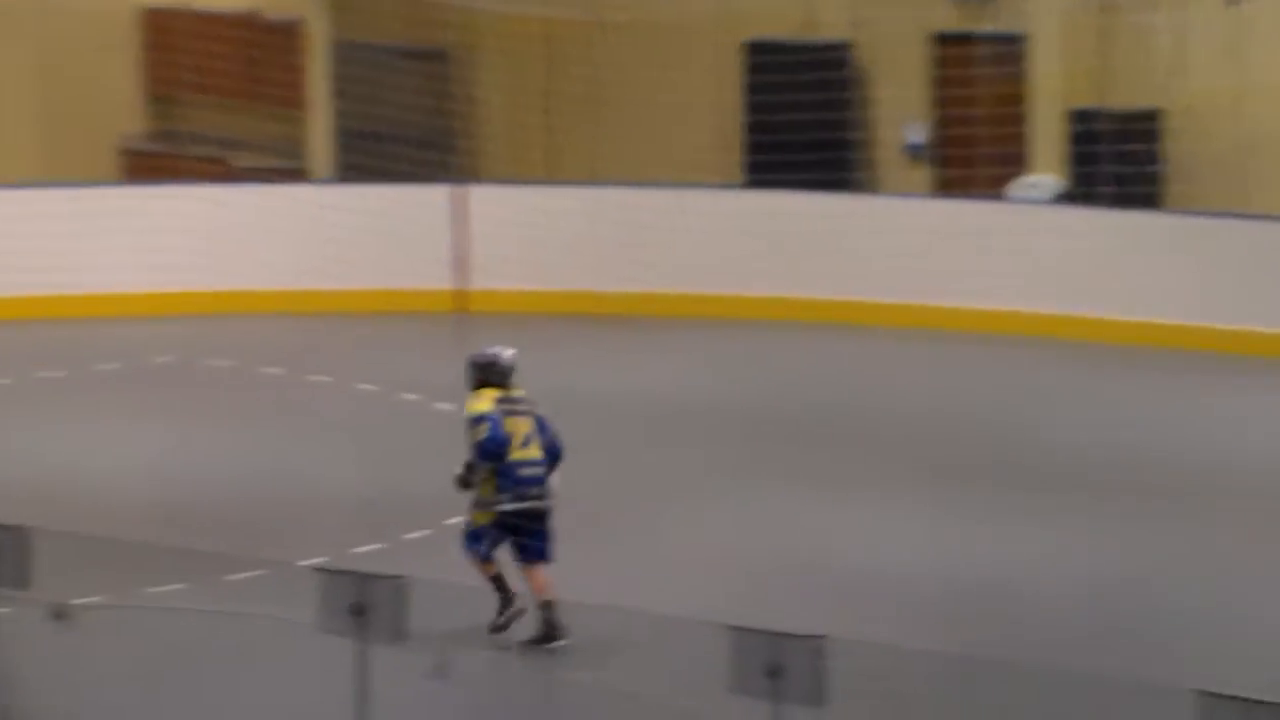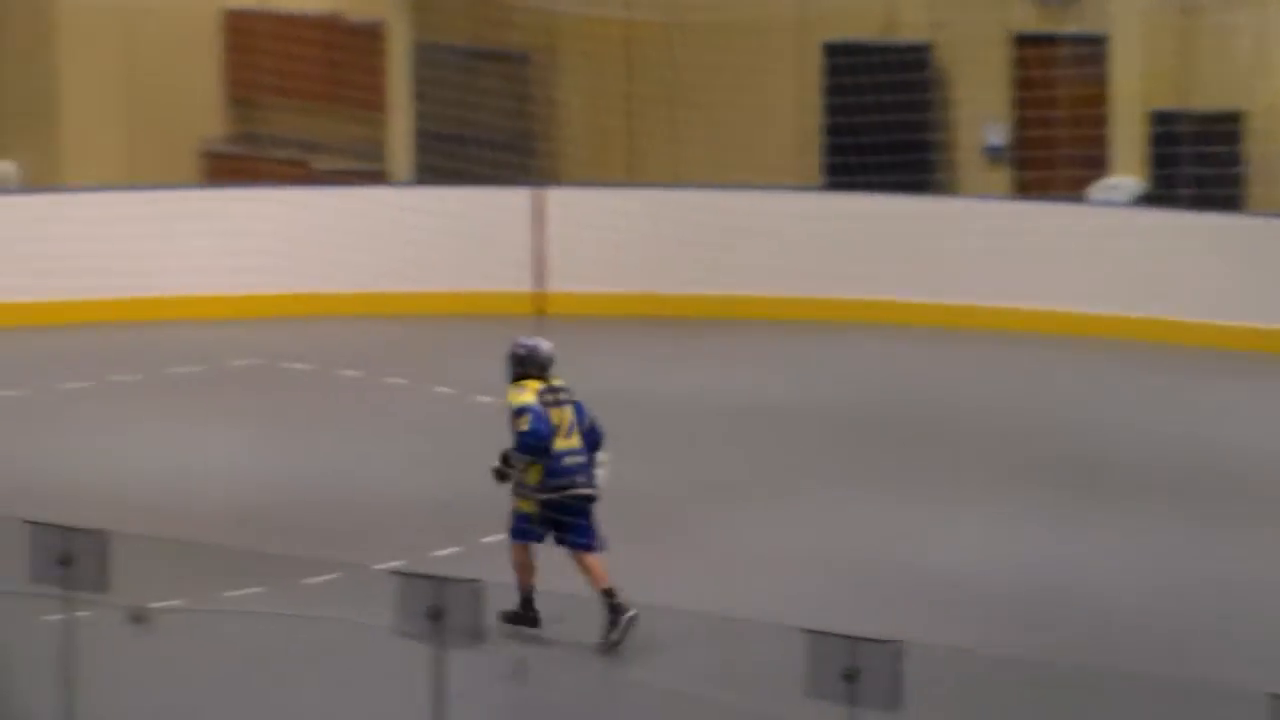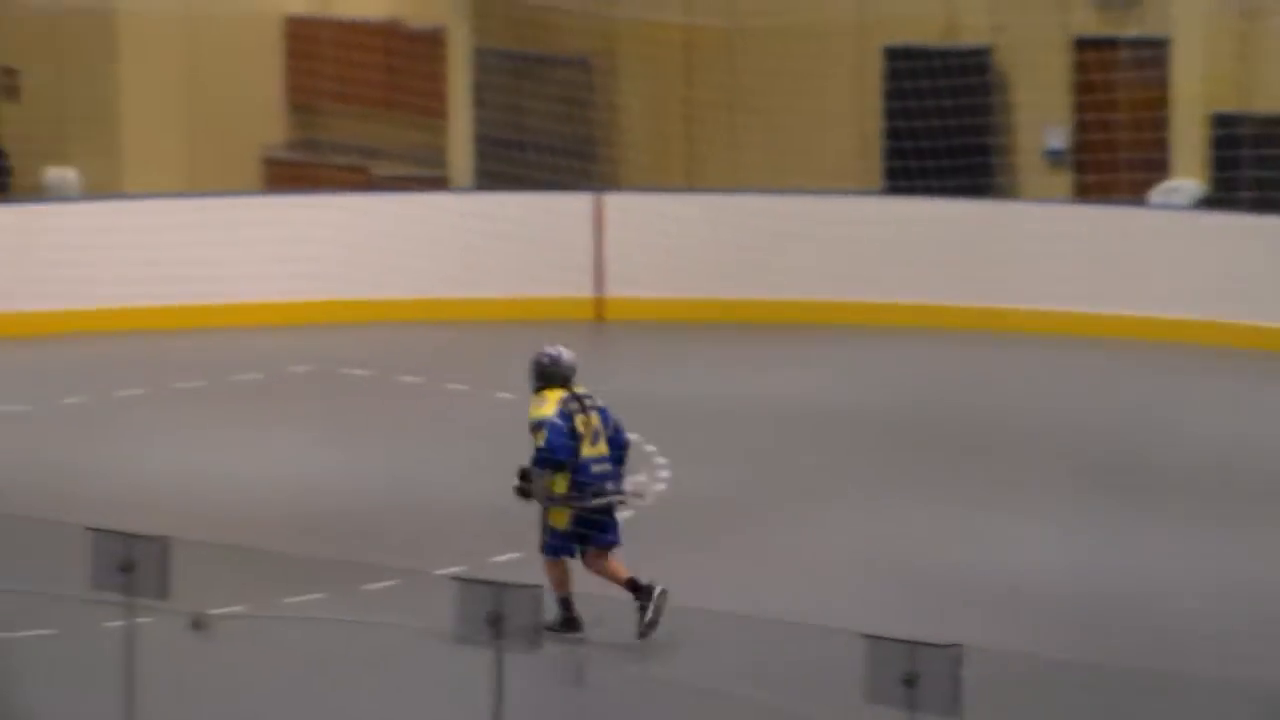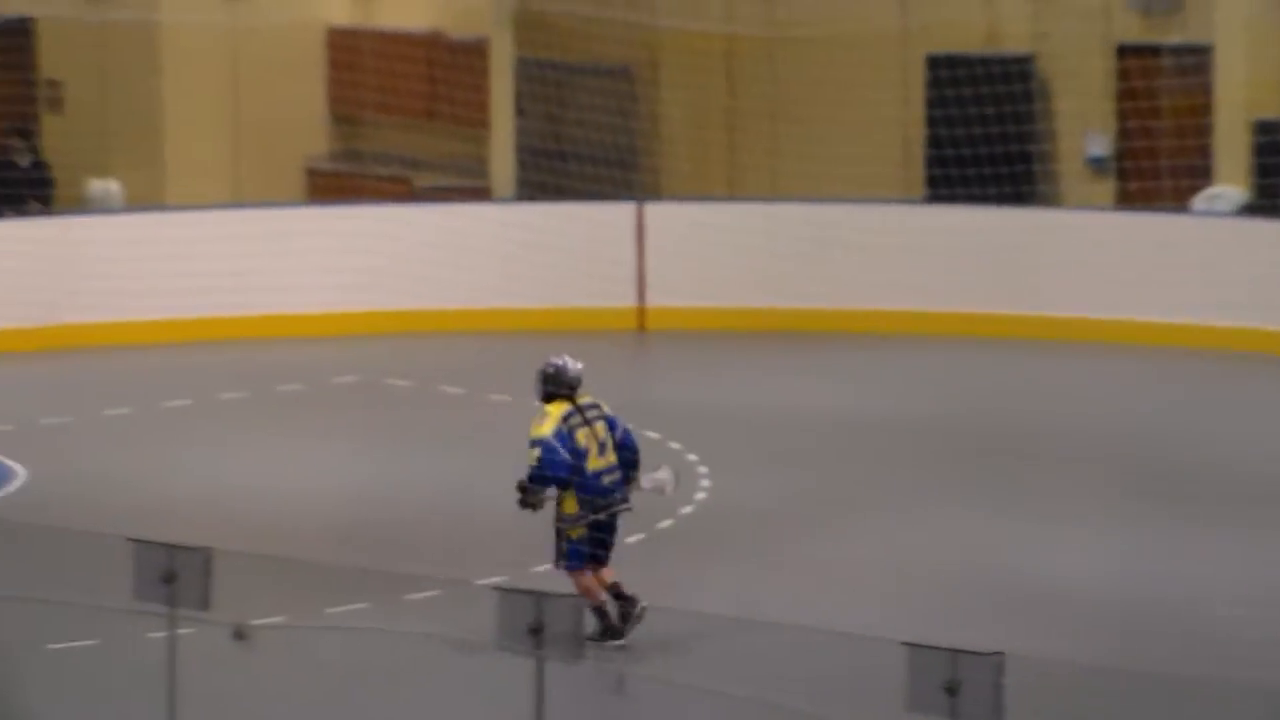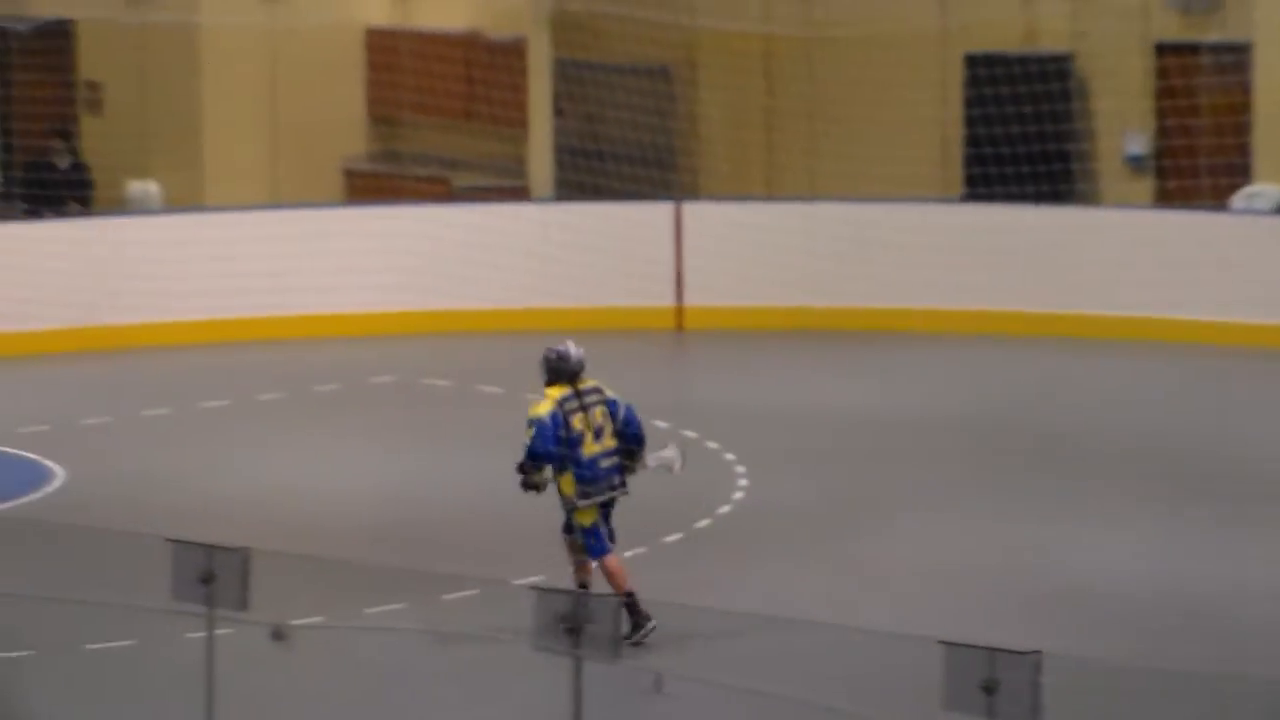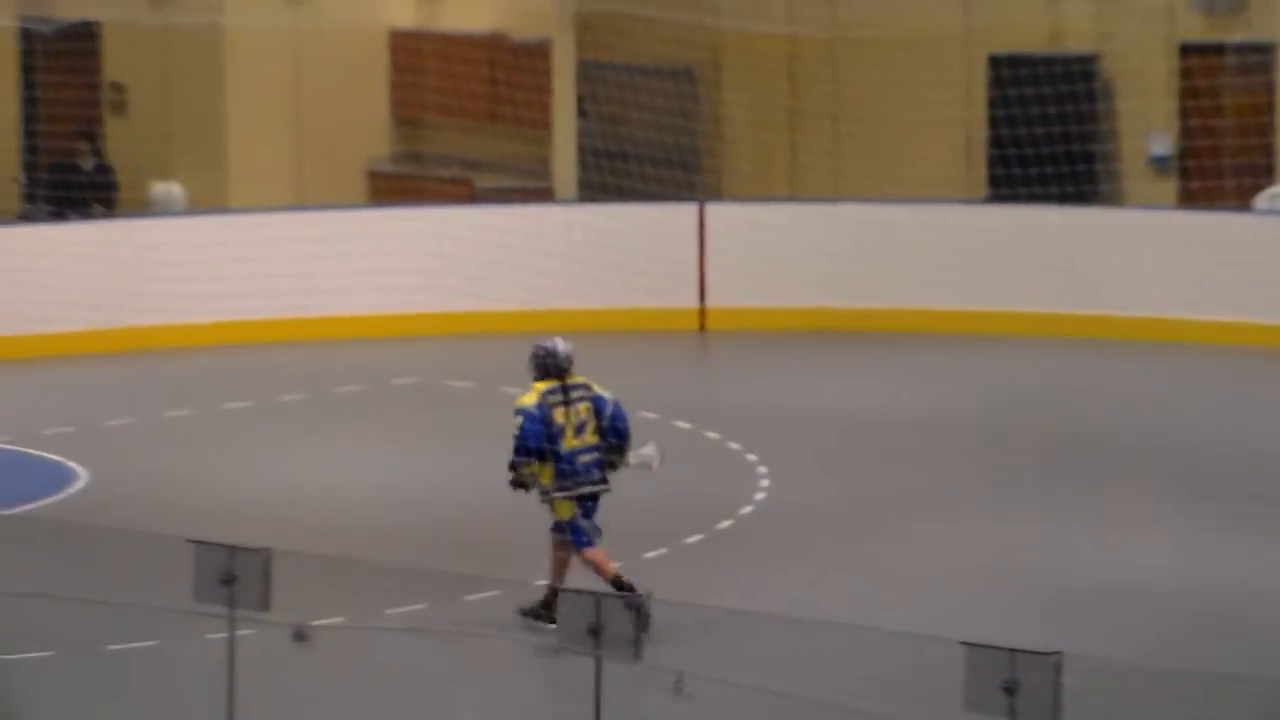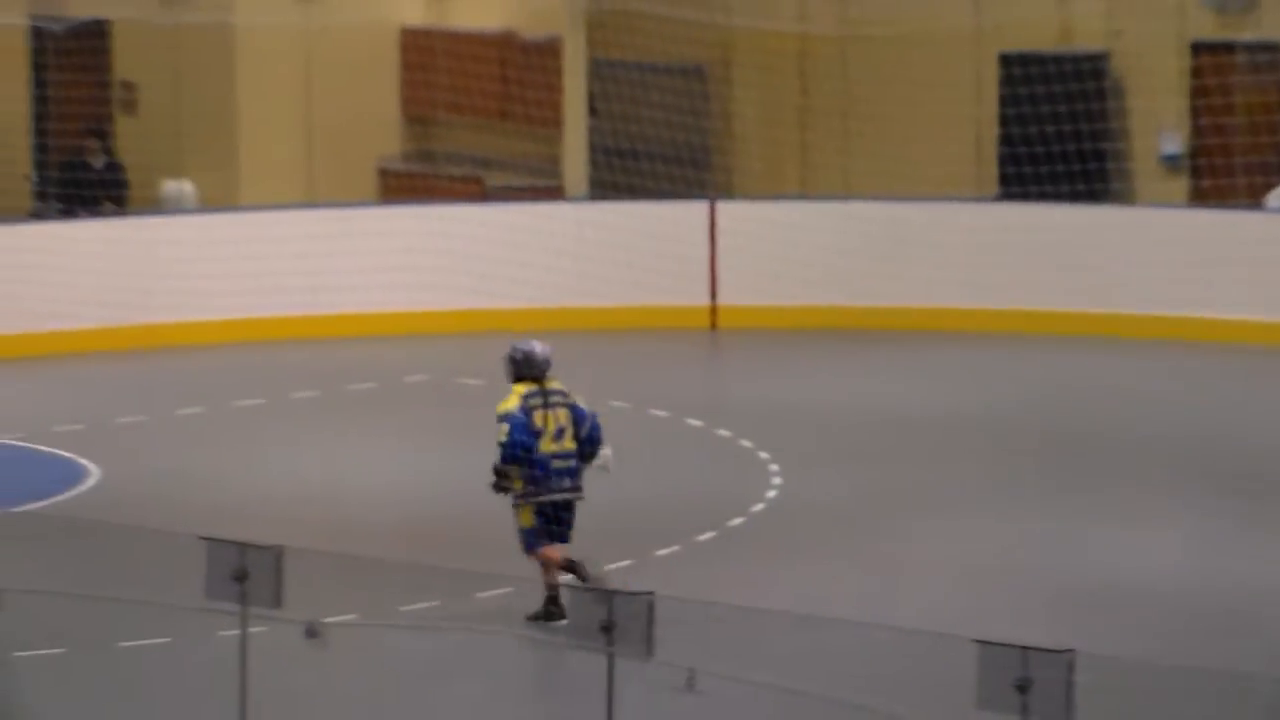
dt=0.1s
person 1, frame 1
left shoulder: (481, 404)
right shoulder: (523, 402)
left elbow: (492, 443)
right elbow: (552, 450)
left wrist: (472, 474)
left hip: (501, 495)
right hip: (534, 494)
left knee: (475, 547)
right knee: (533, 562)
left ankle: (507, 598)
right ankle: (550, 627)
person 1, frame 2
left shoulder: (523, 396)
right shoulder: (561, 391)
left elbow: (535, 434)
right elbow: (592, 435)
left wrist: (511, 465)
left hip: (542, 485)
right hip: (577, 482)
left knee: (520, 541)
right knee: (584, 552)
left ankle: (527, 610)
right ankle: (616, 609)
person 1, frame 3
left shoulder: (544, 407)
right shoulder: (586, 398)
left elbow: (553, 450)
right elbow: (618, 441)
left wrist: (531, 481)
right wrist: (609, 471)
left hip: (569, 494)
right hip: (602, 488)
left knee: (553, 553)
right knee: (596, 558)
left ankle: (568, 617)
right ankle: (644, 592)
person 1, frame 4
left shoulder: (550, 421)
right shoulder: (595, 407)
left elbow: (548, 468)
right elbow: (627, 445)
left wrist: (531, 494)
right wrist: (625, 480)
left hip: (581, 505)
right hip: (610, 498)
left knee: (577, 567)
right knee: (589, 560)
left ankle: (608, 626)
right ankle: (627, 601)
person 1, frame 5
left shoulder: (547, 406)
right shoulder: (599, 391)
left elbow: (541, 447)
right elbow: (631, 427)
left wrist: (531, 477)
right wrist: (630, 462)
left hip: (581, 490)
right hip: (608, 481)
left knee: (602, 552)
right knee: (573, 537)
left ankle: (638, 616)
person 1, frame 6
left shoulder: (532, 399)
right shoulder: (587, 388)
left elbow: (528, 439)
right elbow: (616, 419)
left wrist: (521, 473)
right wrist: (616, 457)
left hip: (561, 483)
right hip: (592, 479)
left knee: (583, 546)
right knee: (561, 539)
left ankle: (630, 594)
right ankle: (548, 606)
person 1, frame 7
left shoulder: (513, 401)
right shoulder: (563, 394)
left elbow: (514, 443)
right elbow: (591, 433)
left wrist: (504, 477)
right wrist: (579, 461)
left hip: (533, 486)
right hip: (567, 484)
left knee: (536, 547)
right knee: (548, 542)
left ankle: (576, 568)
right ankle: (552, 605)
